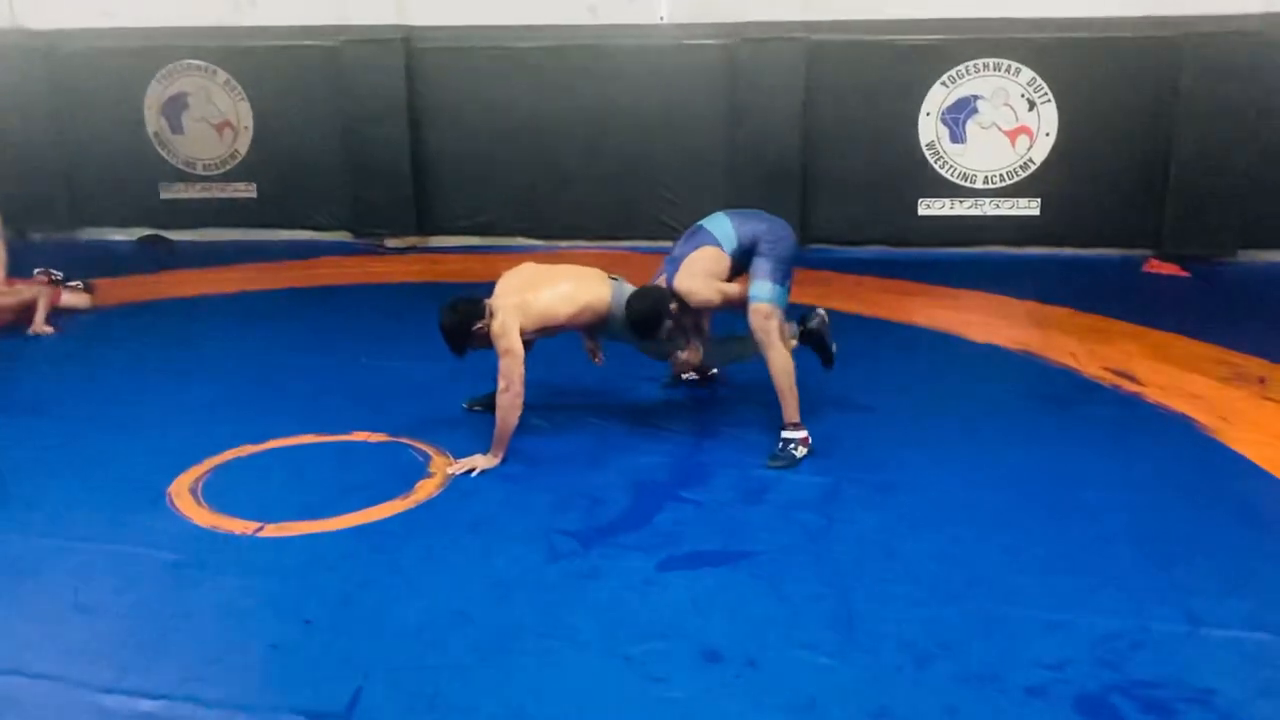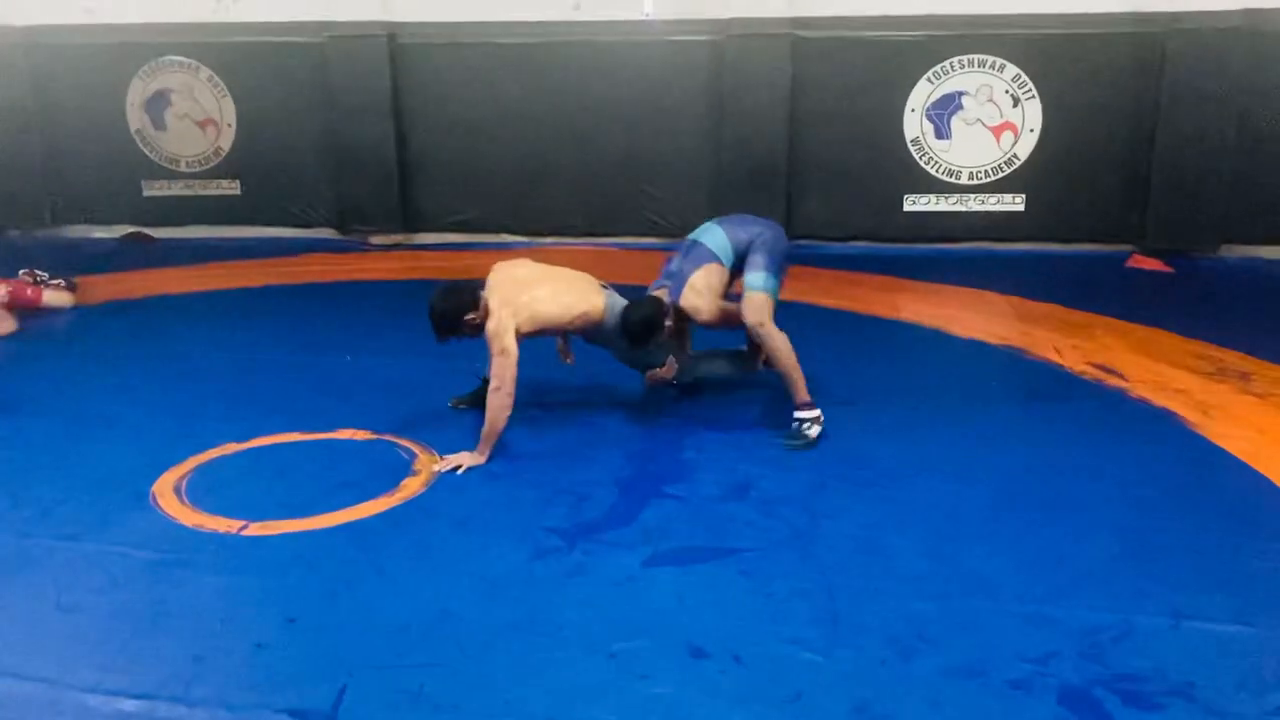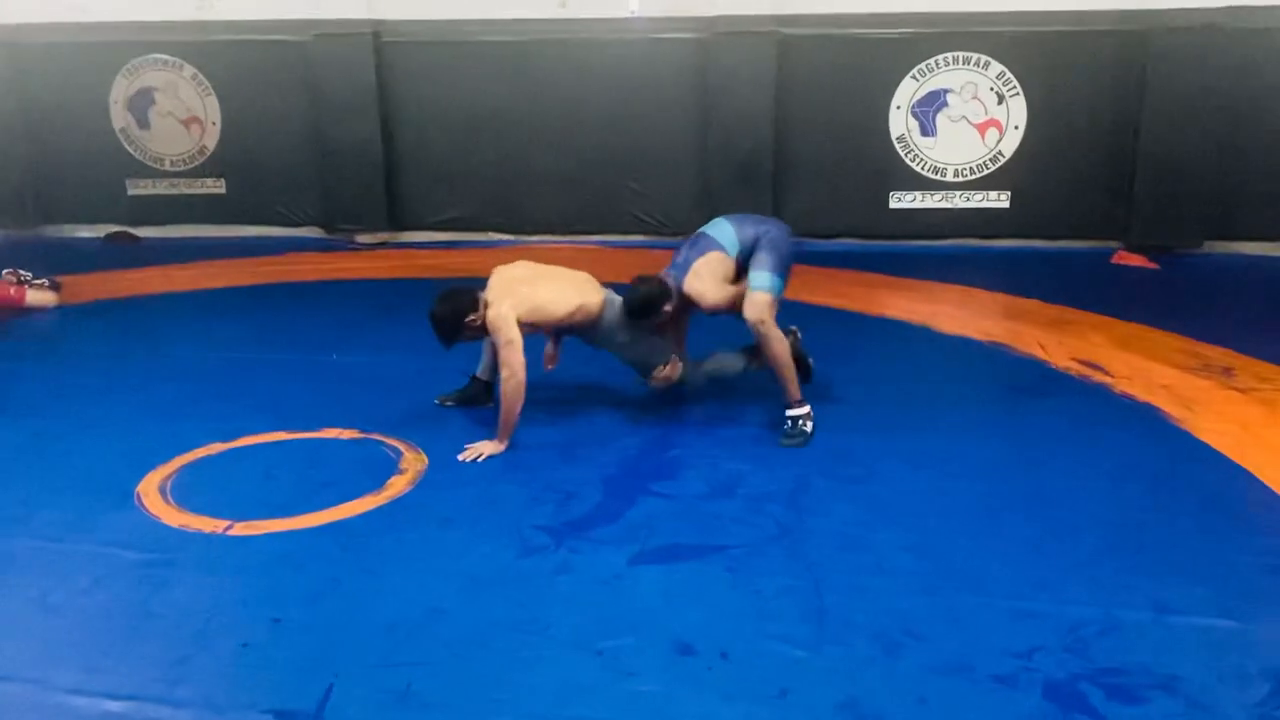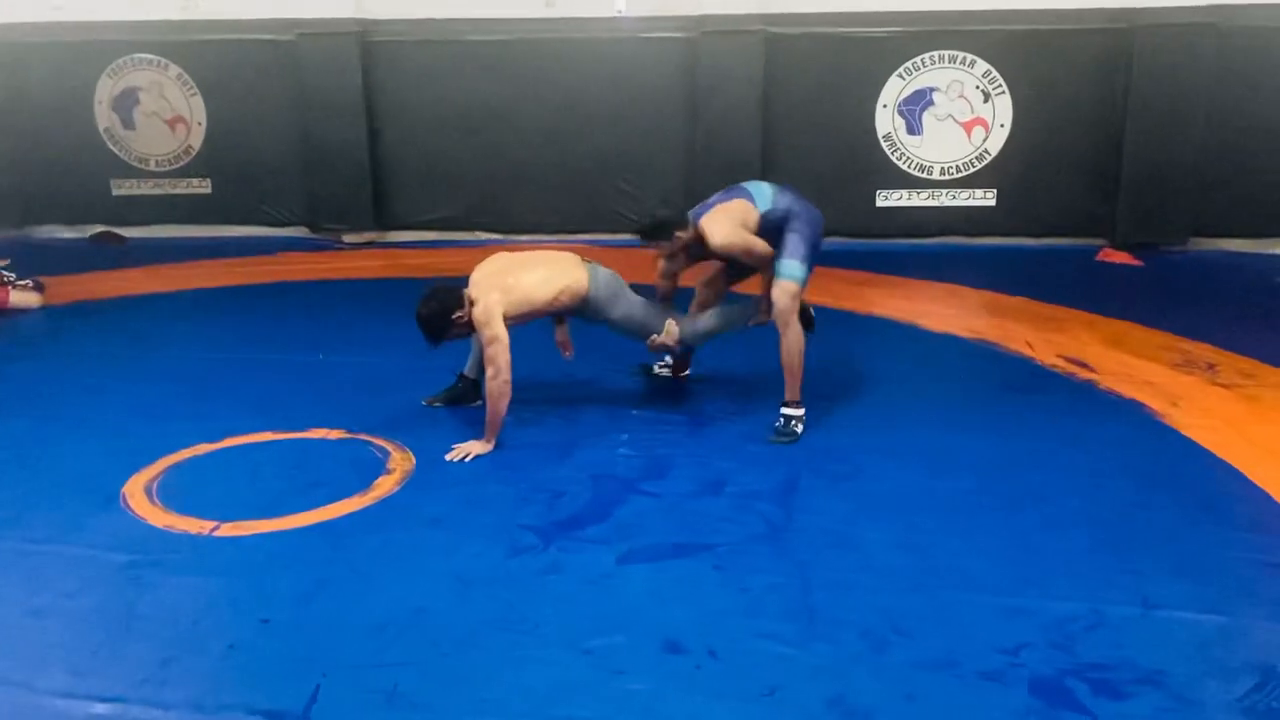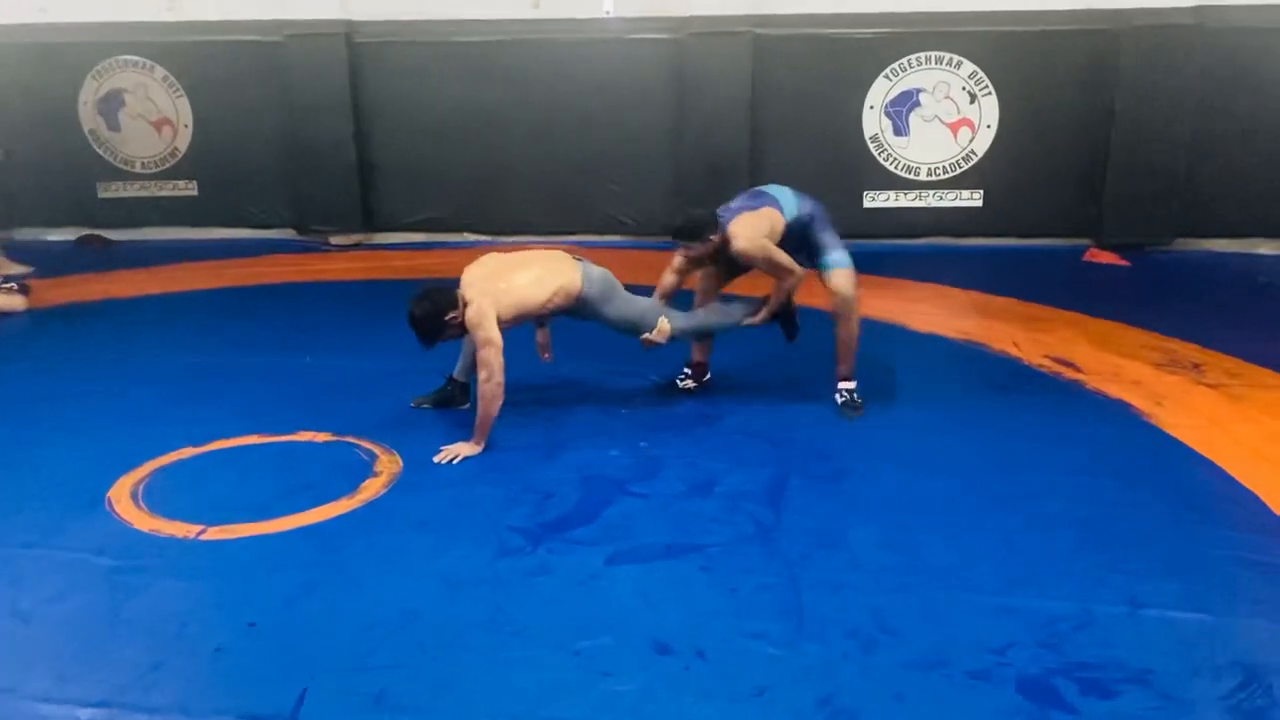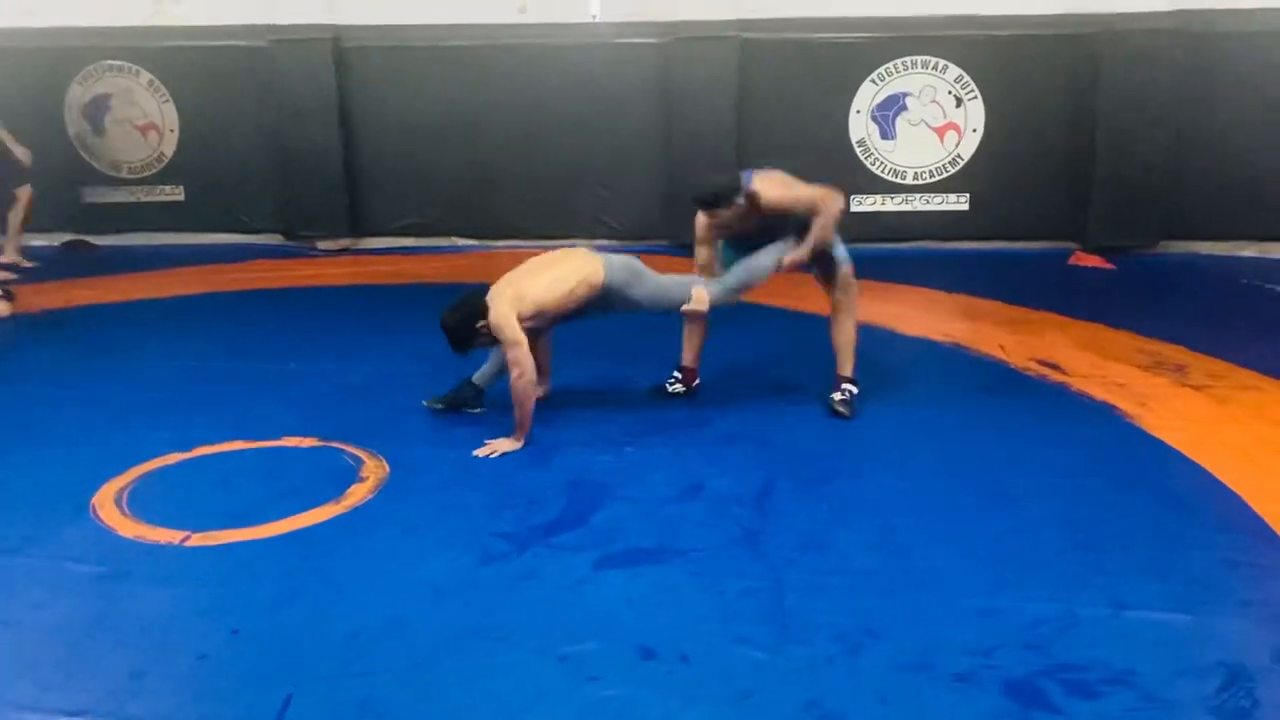
dt=0.3s
person 1, frame 1
left shoulder: (503, 323)
right shoulder: (509, 280)
left elbow: (512, 391)
left wrist: (494, 455)
right wrist: (590, 335)
left hip: (619, 311)
right hip: (608, 284)
left knee: (701, 355)
left ankle: (799, 332)
person 1, frame 2
left shoulder: (501, 322)
right shoulder: (501, 273)
left elbow: (502, 391)
left wrist: (481, 453)
left hip: (609, 318)
right hip: (599, 290)
person 1, frame 3
left shoulder: (497, 314)
right shoulder: (502, 276)
left elbow: (514, 378)
left wrist: (500, 441)
right wrist: (554, 341)
left hip: (606, 321)
right hip: (593, 292)
left knee: (683, 373)
right ankle: (480, 388)
person 1, frame 4
left shoulder: (483, 312)
right shoulder: (482, 272)
left elbow: (500, 378)
left wrist: (487, 441)
right wrist: (560, 324)
left hip: (595, 295)
right hip: (578, 268)
left knee: (687, 332)
right ankle: (468, 386)
person 1, frame 5
left shoulder: (476, 313)
right shoulder: (473, 272)
left elbow: (492, 380)
left wrist: (477, 442)
right wrist: (542, 326)
left hip: (588, 292)
right hip: (571, 266)
left knee: (678, 325)
left ankle: (765, 309)
right ankle: (456, 389)
person 1, frame 6
left shoulder: (499, 318)
right shoulder: (501, 295)
left elbow: (521, 374)
left wrist: (518, 437)
right wrist: (541, 381)
left hip: (612, 281)
right hip: (599, 264)
left knee: (712, 294)
person 2, frame 1
left shoulder: (695, 293)
right shoulder: (657, 292)
left elbow: (747, 293)
left hip: (769, 235)
right hip: (737, 228)
left knee: (763, 327)
left ankle: (795, 431)
right ankle: (705, 367)
person 2, frame 2
left shoulder: (701, 310)
right shoulder: (654, 299)
left elbow: (746, 315)
left hip: (761, 236)
right hip: (727, 232)
left knee: (757, 320)
left ankle: (807, 410)
person 2, frame 3
left shoulder: (708, 297)
right shoulder: (660, 286)
left hip: (768, 236)
right hip: (734, 230)
left knee: (757, 318)
left ankle: (799, 408)
person 2, frame 4
left shoulder: (719, 238)
right shoulder: (679, 245)
left elbow: (769, 258)
right elbow: (665, 285)
left wrist: (766, 303)
left hip: (796, 216)
right hip: (762, 226)
left knee: (784, 307)
right knee: (708, 291)
left ankle: (793, 407)
right ankle: (682, 360)
person 2, frame 5
left shoulder: (745, 243)
right shoulder: (700, 243)
left elbow: (793, 274)
right elbow: (673, 275)
left wrist: (766, 313)
left hip: (808, 219)
right hip: (767, 211)
left knee: (844, 293)
right knee: (705, 284)
left ankle: (846, 382)
right ankle: (698, 370)
person 2, frame 6
left shoulder: (769, 196)
right shoulder: (706, 220)
left elbow: (834, 202)
right elbow: (704, 269)
left wrist: (807, 250)
left hip: (795, 218)
right hip: (749, 232)
left knee: (844, 285)
left ankle: (845, 383)
right ankle: (687, 375)
